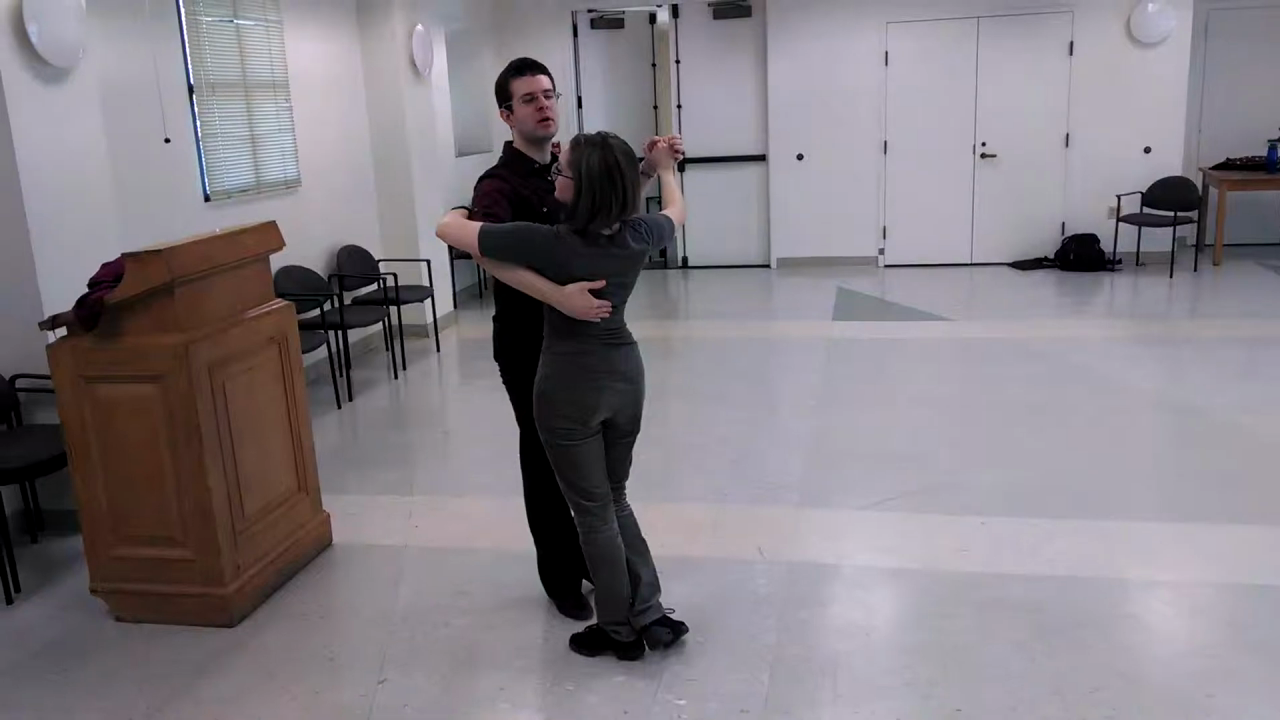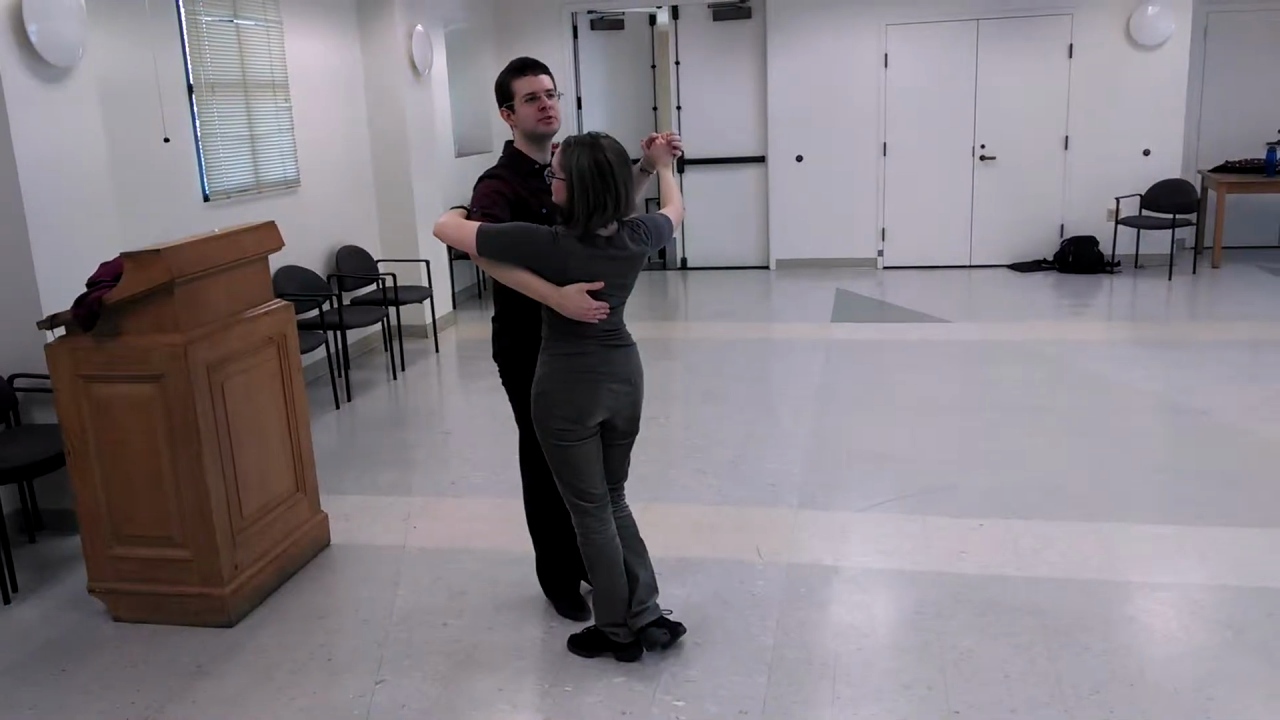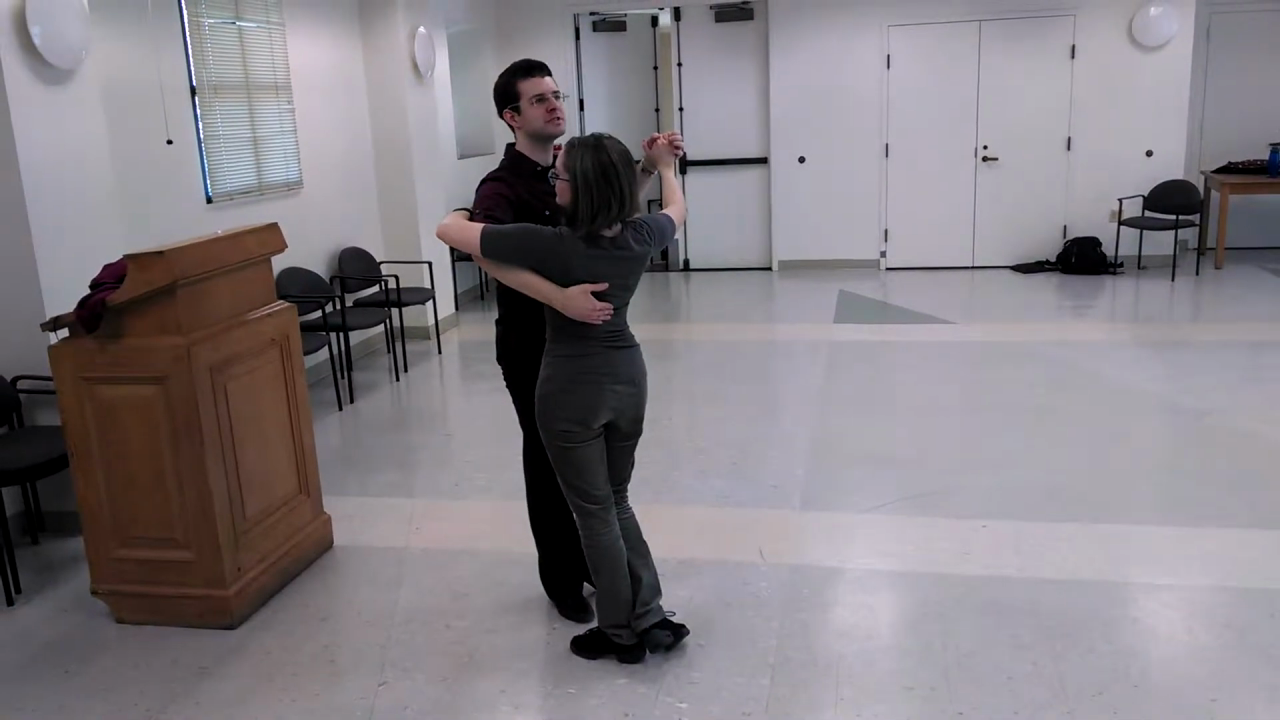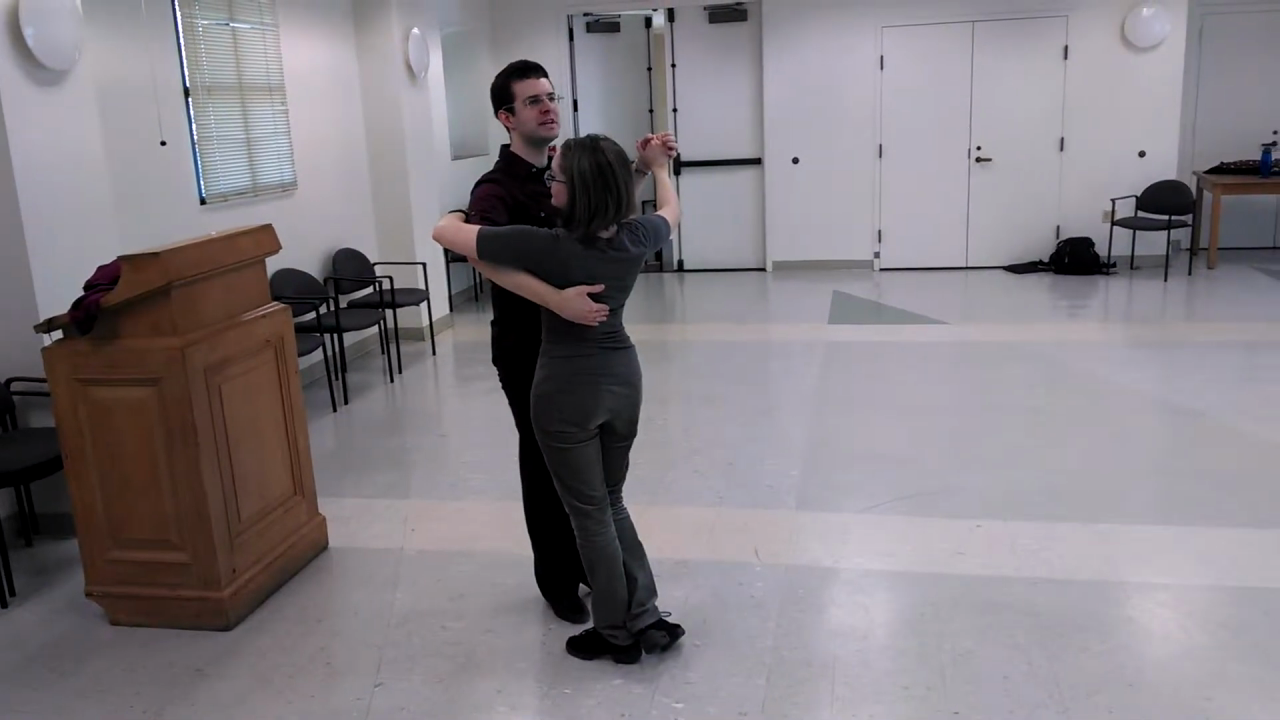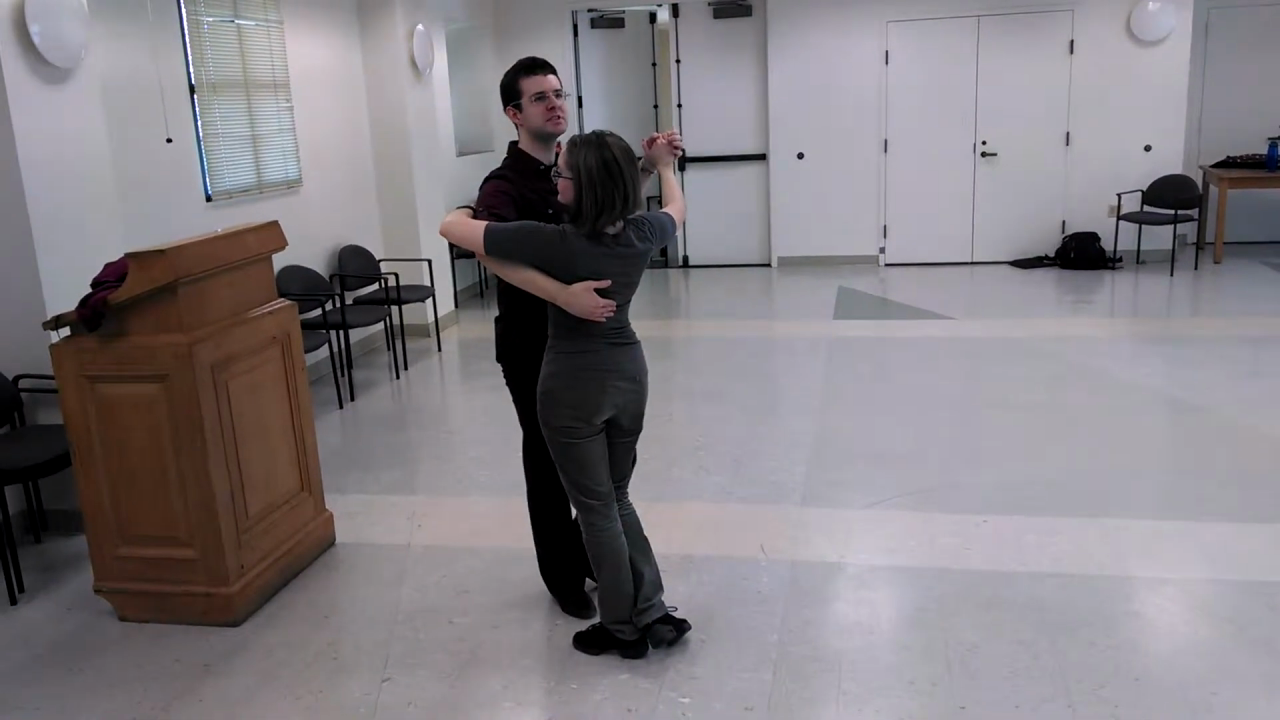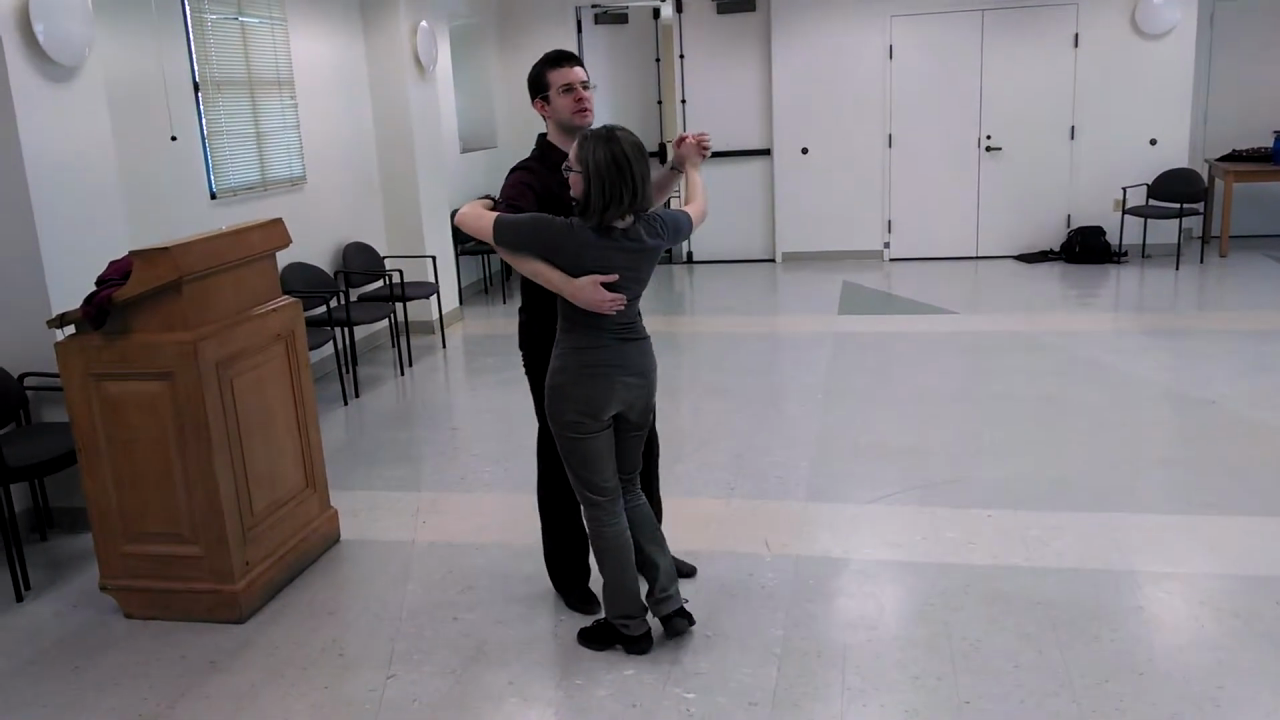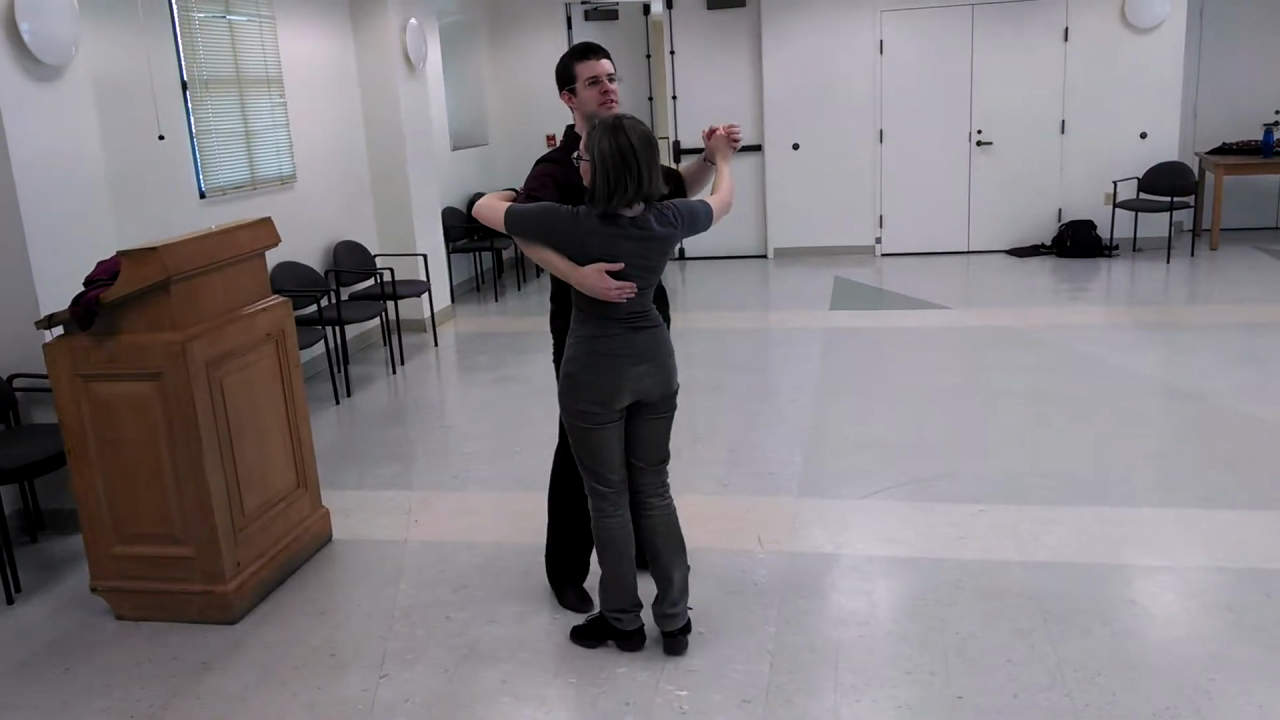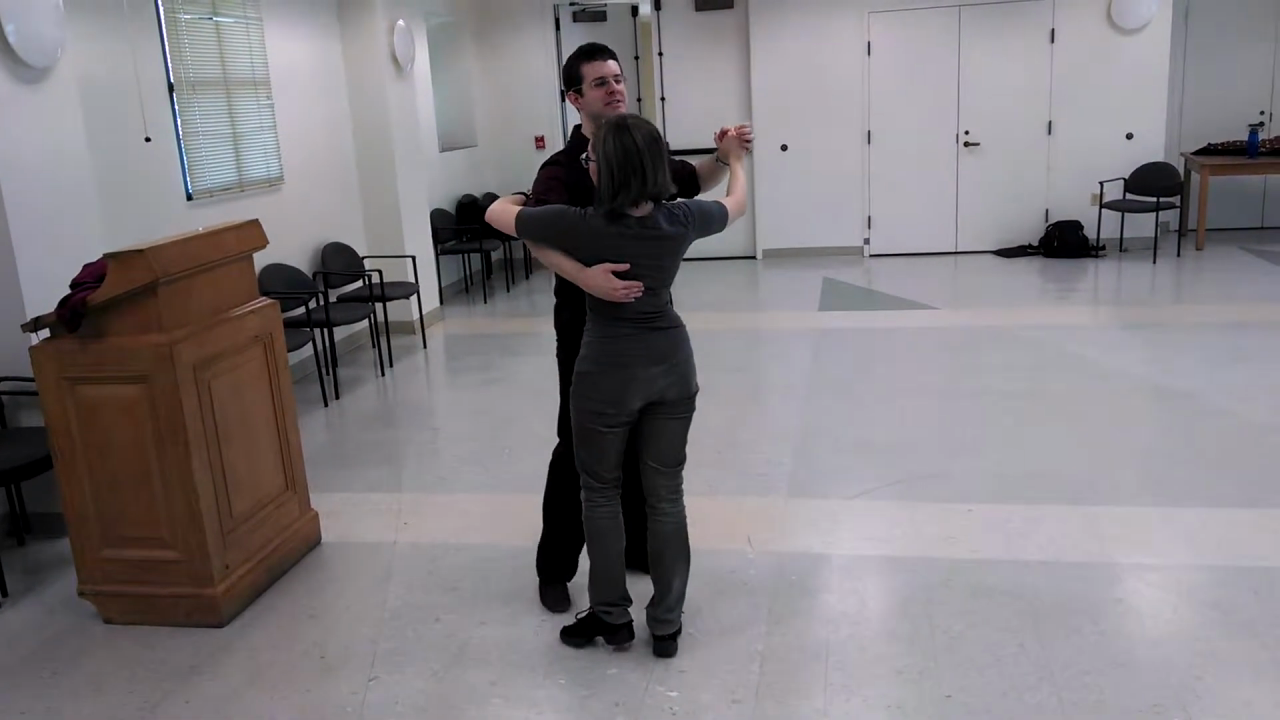
dt=0.5s
person 1, frame 1
right shoulder: (499, 185)
left wrist: (649, 170)
right wrist: (557, 295)
right hip: (528, 347)
right knee: (545, 459)
left ankle: (590, 556)
right ankle: (559, 574)
person 1, frame 2
right shoulder: (499, 185)
left wrist: (647, 166)
right wrist: (555, 297)
right hip: (528, 348)
right knee: (545, 461)
left ankle: (588, 557)
right ankle: (558, 576)
person 1, frame 3
right shoulder: (502, 188)
right elbow: (490, 255)
left wrist: (648, 167)
right wrist: (559, 298)
right hip: (532, 350)
right knee: (549, 463)
left ankle: (591, 559)
right ankle: (561, 577)
person 1, frame 4
right shoulder: (496, 190)
right elbow: (488, 257)
left wrist: (643, 168)
right wrist: (556, 299)
right hip: (529, 353)
right knee: (546, 466)
left ankle: (589, 561)
right ankle: (557, 579)
person 1, frame 5
right shoulder: (504, 187)
right elbow: (494, 252)
left wrist: (647, 167)
right wrist: (562, 295)
right hip: (534, 352)
right knee: (550, 464)
left ankle: (593, 556)
right ankle: (563, 575)
person 1, frame 6
right shoulder: (530, 179)
left wrist: (678, 166)
right wrist: (570, 288)
right hip: (556, 344)
left knee: (639, 445)
right knee: (562, 458)
right ankle: (569, 572)
person 1, frame 7
right shoulder: (556, 169)
left elbow: (678, 188)
left wrist: (711, 157)
right wrist: (576, 276)
right knee: (580, 451)
left ankle: (641, 544)
right ankle: (565, 570)
person 1, frame 8
right shoulder: (562, 170)
left elbow: (692, 181)
left wrist: (725, 155)
right wrist: (583, 277)
right hip: (588, 334)
right knee: (580, 450)
left ankle: (634, 545)
right ankle: (554, 567)
person 2, frame 1
left shoulder: (548, 243)
right shoulder: (638, 236)
left elbow: (447, 230)
right elbow: (676, 213)
left wrist: (463, 208)
right wrist: (665, 168)
left hip: (569, 385)
right hip: (625, 374)
left knee: (591, 509)
right knee: (614, 498)
left ankle: (620, 630)
right ankle: (650, 614)
person 2, frame 2
left shoulder: (547, 245)
right shoulder: (637, 236)
left elbow: (445, 229)
right elbow: (675, 211)
left wrist: (462, 208)
right wrist: (664, 165)
left hip: (567, 386)
right hip: (624, 376)
left knee: (590, 511)
right knee: (614, 500)
left ankle: (617, 631)
right ankle: (648, 616)
person 2, frame 3
left shoulder: (549, 245)
right shoulder: (640, 237)
left elbow: (448, 231)
right elbow: (677, 211)
left wrist: (465, 210)
right wrist: (666, 165)
left hip: (571, 387)
right hip: (627, 377)
left knee: (594, 512)
right knee: (617, 501)
left ankle: (621, 633)
right ankle: (651, 617)
person 2, frame 4
left shoulder: (547, 247)
right shoulder: (635, 237)
left elbow: (444, 233)
right elbow: (671, 212)
left wrist: (461, 213)
right wrist: (659, 166)
left hip: (566, 388)
right hip: (622, 378)
left knee: (589, 512)
right knee: (611, 502)
left ankle: (617, 634)
right ankle: (646, 618)
person 2, frame 5
left shoulder: (553, 243)
right shoulder: (641, 233)
left elbow: (451, 228)
right elbow: (676, 210)
left wrist: (466, 209)
right wrist: (664, 165)
left hip: (573, 384)
right hip: (628, 373)
left knee: (595, 508)
right knee: (617, 497)
left ankle: (624, 629)
right ankle: (653, 612)
person 2, frame 6
left shoulder: (563, 236)
right shoulder: (654, 229)
left elbow: (466, 219)
right elbow: (697, 210)
left wrist: (486, 201)
right wrist: (692, 166)
left hip: (581, 379)
right hip: (637, 368)
left knee: (602, 503)
right knee: (629, 490)
left ankle: (628, 624)
right ankle: (667, 602)
person 2, frame 7
left shoulder: (572, 225)
right shoulder: (669, 220)
left elbow: (483, 209)
right elbow: (721, 202)
left wrist: (509, 193)
right wrist: (721, 158)
left hip: (594, 370)
right hip: (654, 362)
left knee: (608, 498)
right knee: (654, 490)
left ankle: (622, 621)
right ankle: (674, 619)
person 2, frame 8
left shoulder: (580, 226)
right shoulder: (680, 220)
left elbow: (496, 213)
right elbow: (736, 204)
left wrist: (521, 196)
right wrist: (735, 159)
left hip: (608, 371)
right hip: (671, 363)
left knee: (600, 491)
right knee: (665, 495)
left ankle: (610, 614)
right ankle: (666, 625)
